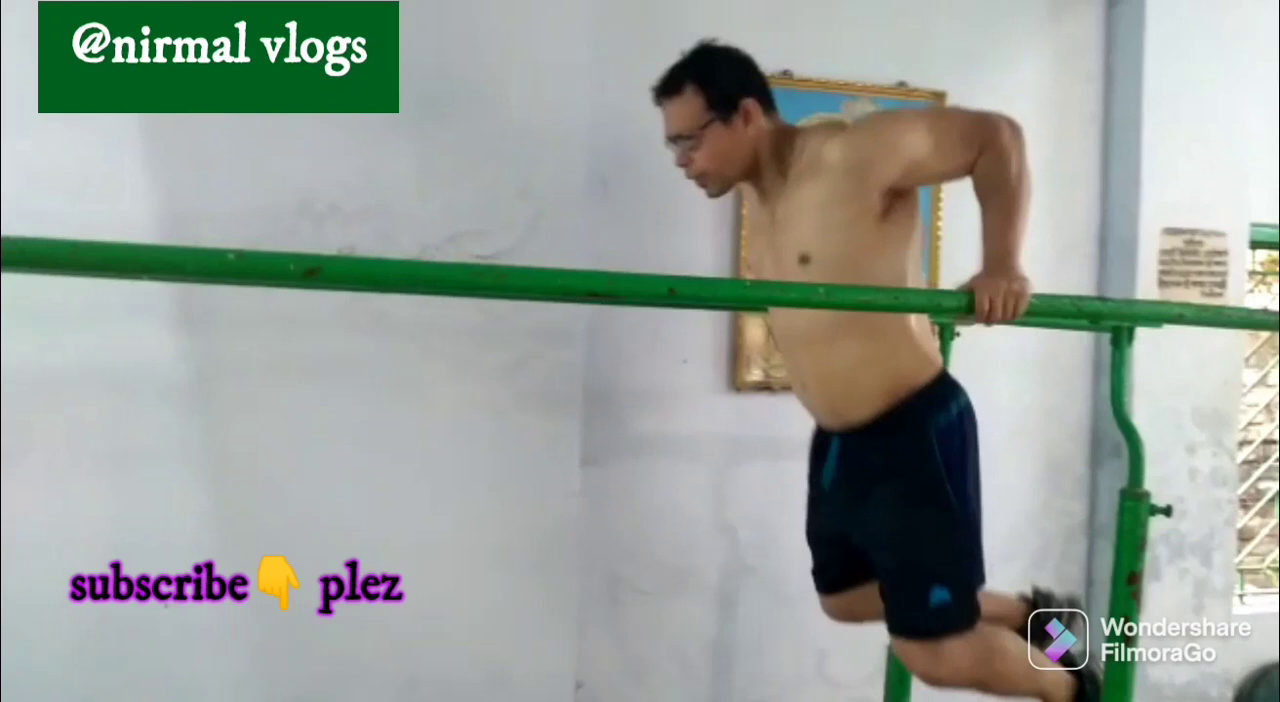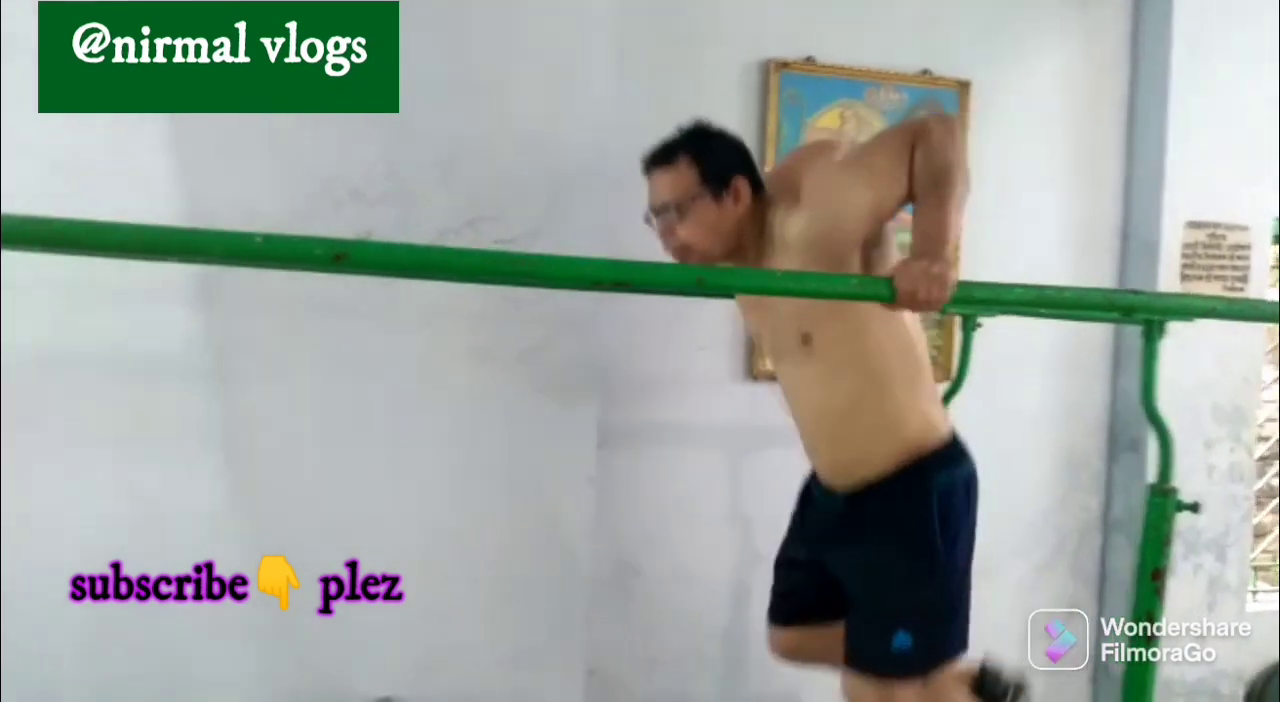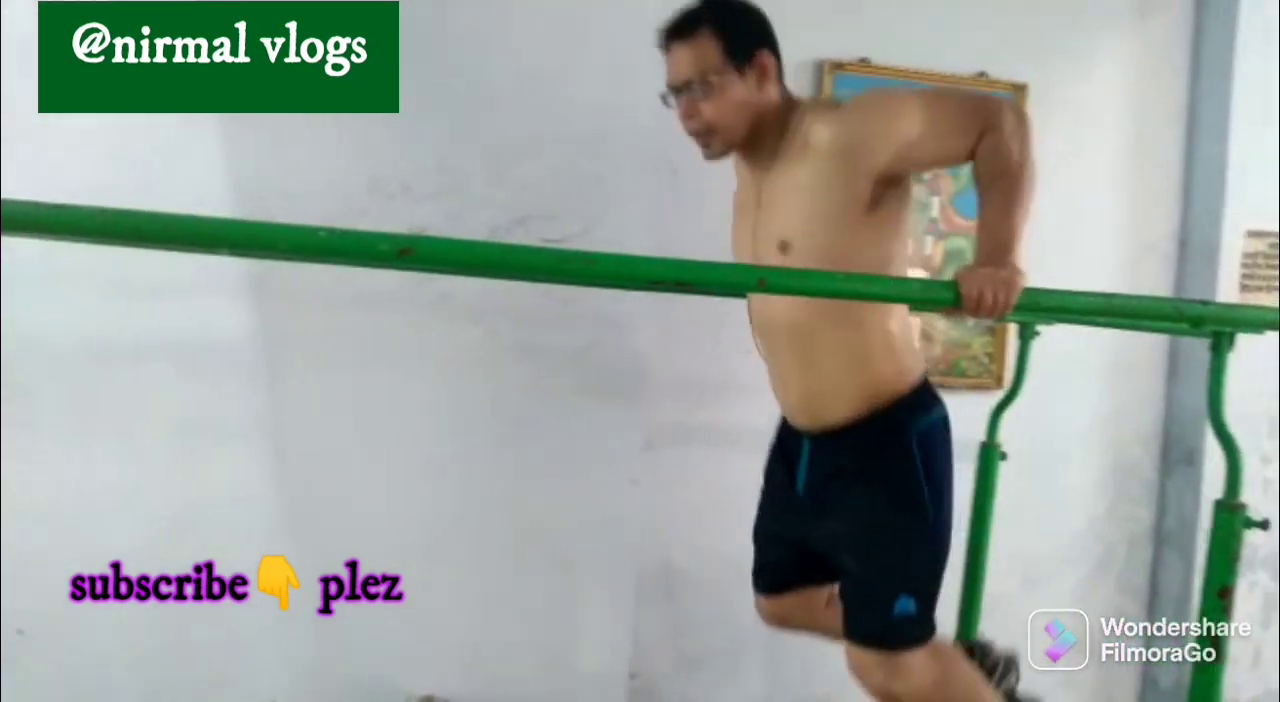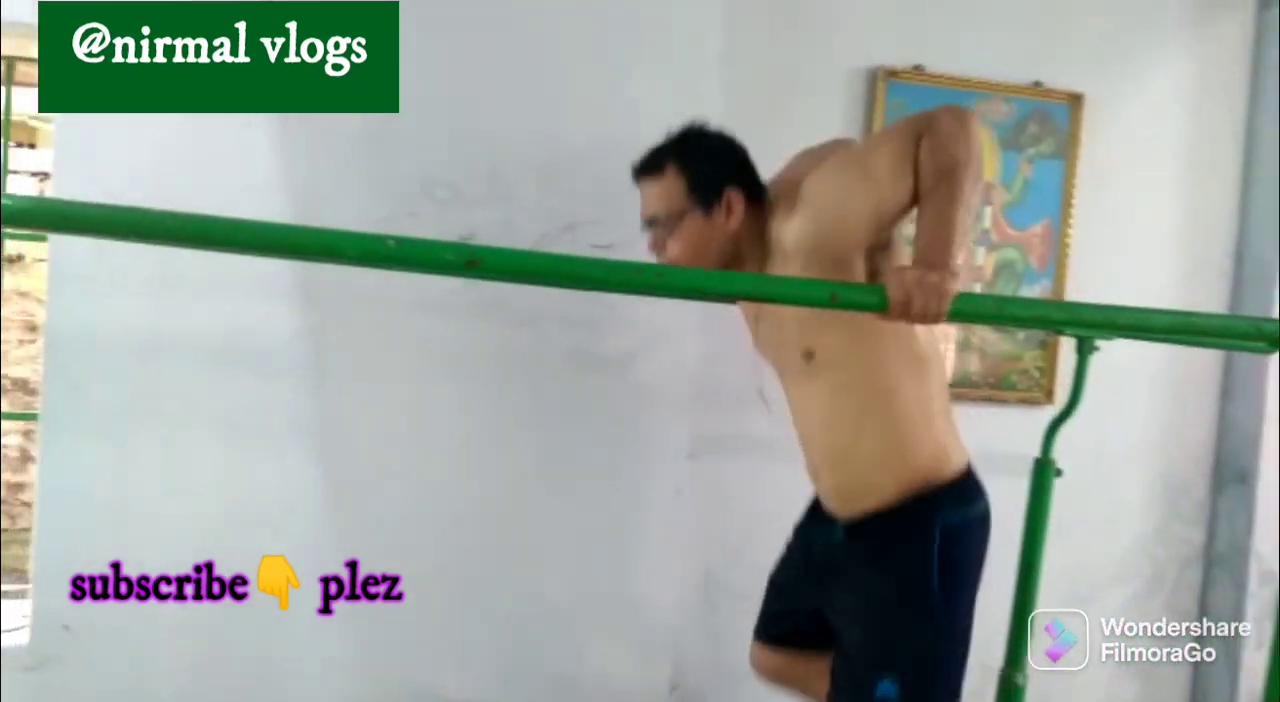
dt=0.3s
person 1, frame 1
left shoulder: (847, 155)
right shoulder: (761, 192)
left elbow: (996, 134)
left wrist: (1002, 263)
left hip: (915, 434)
right hip: (838, 442)
right knee: (844, 598)
right ankle: (1027, 616)
person 1, frame 2
left shoulder: (816, 222)
right shoulder: (747, 245)
left elbow: (933, 136)
right elbow: (820, 151)
left wrist: (935, 254)
left hip: (915, 491)
right hip: (834, 493)
right knee: (795, 637)
person 1, frame 3
left shoulder: (842, 138)
right shoulder: (752, 161)
left elbow: (999, 120)
left wrist: (996, 252)
left hip: (891, 439)
right hip: (803, 441)
right knee: (783, 601)
person 1, frame 4
left shoulder: (814, 228)
right shoulder: (753, 251)
left elbow: (948, 128)
right elbow: (819, 160)
left wrist: (936, 264)
left hip: (924, 526)
right hip: (840, 521)
